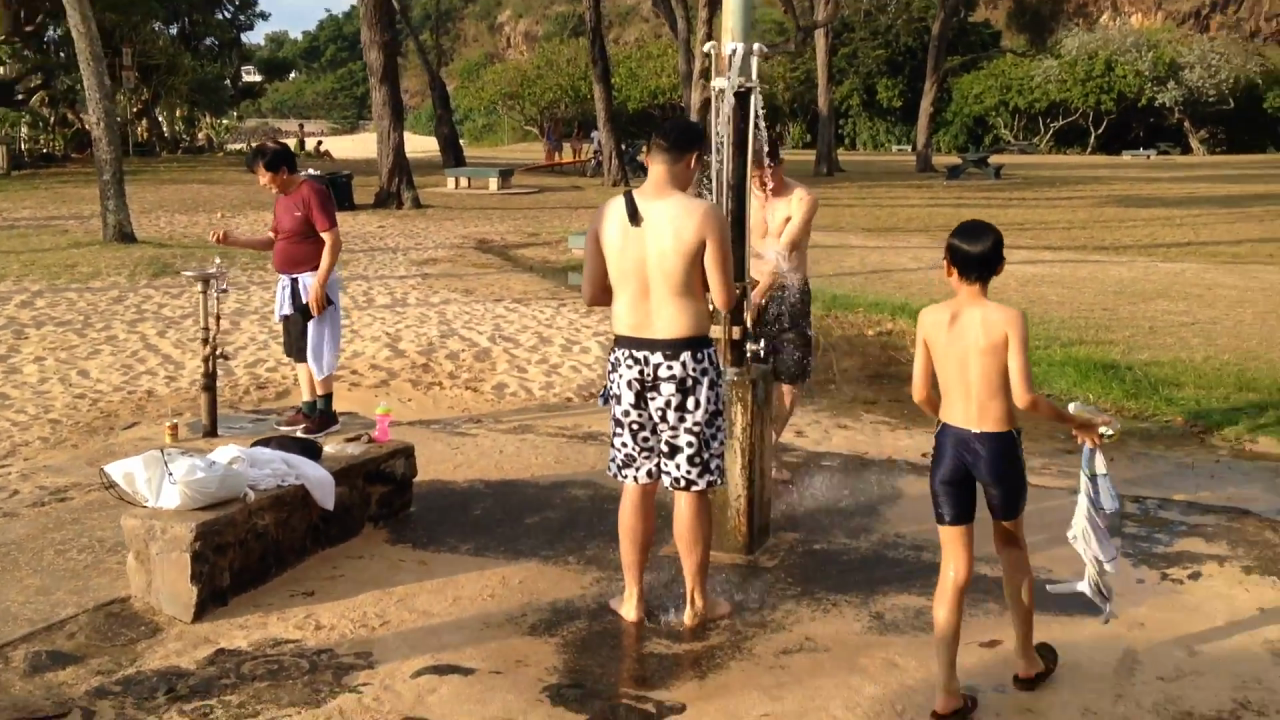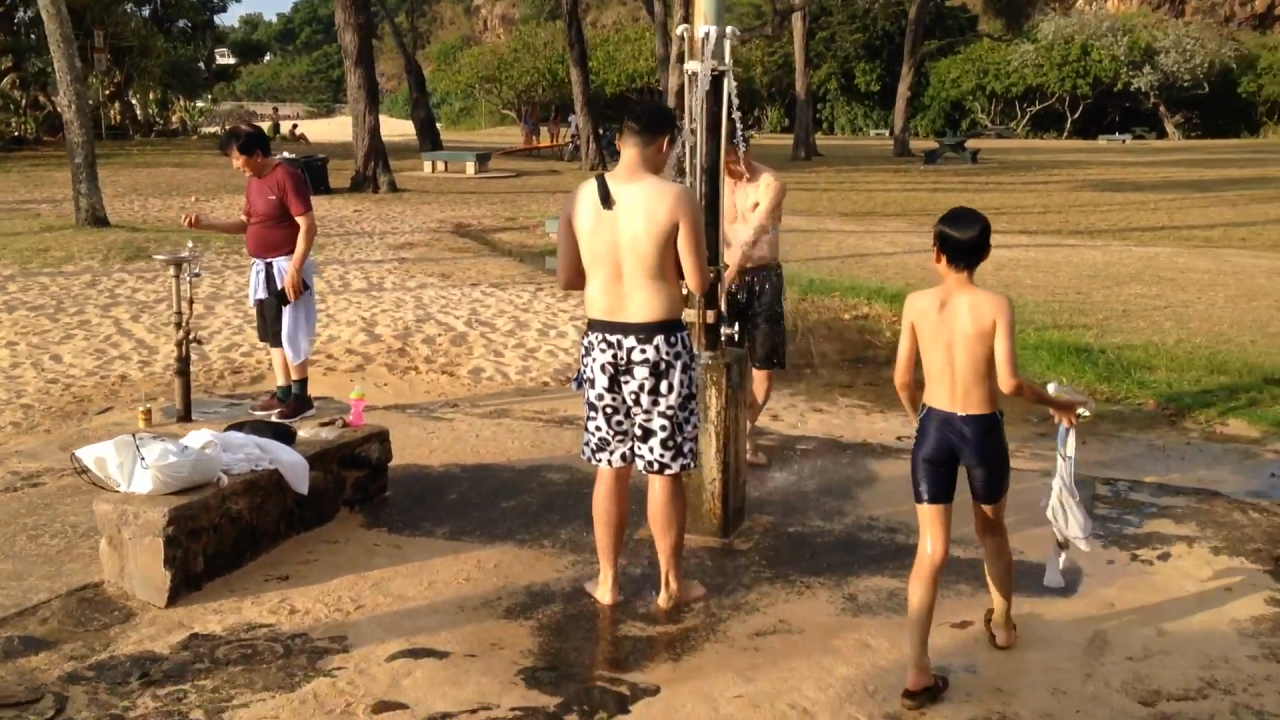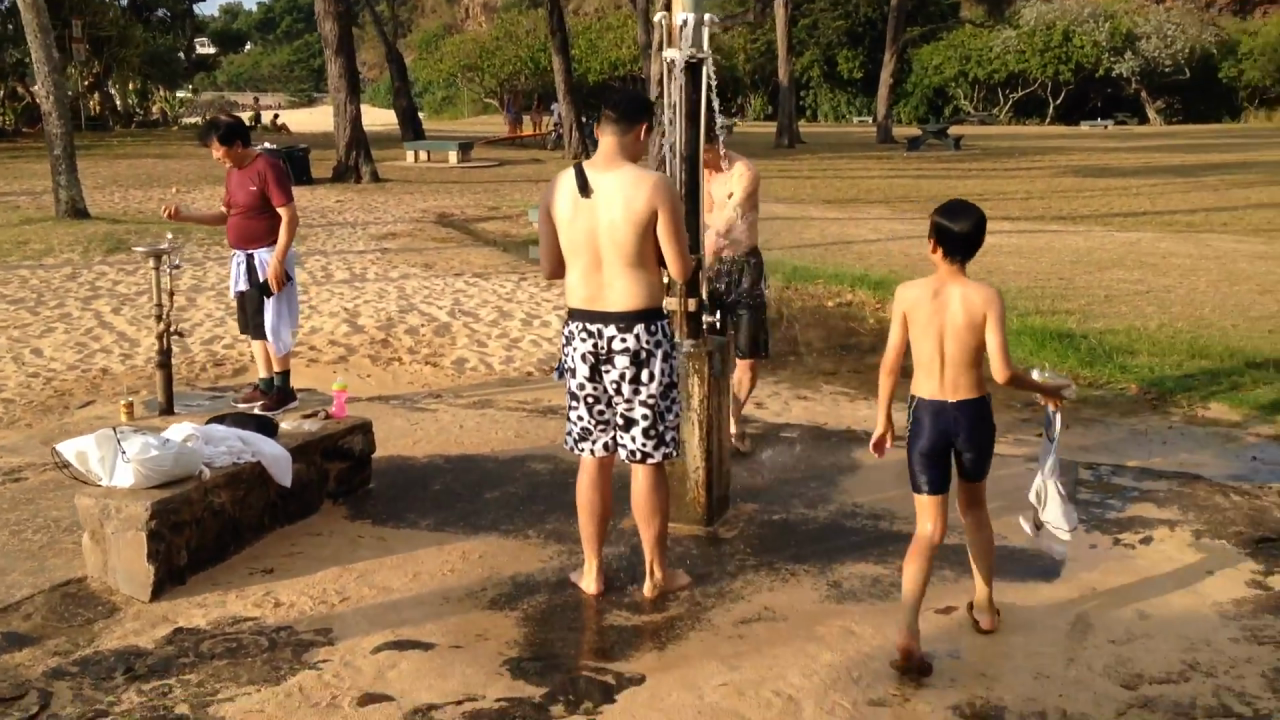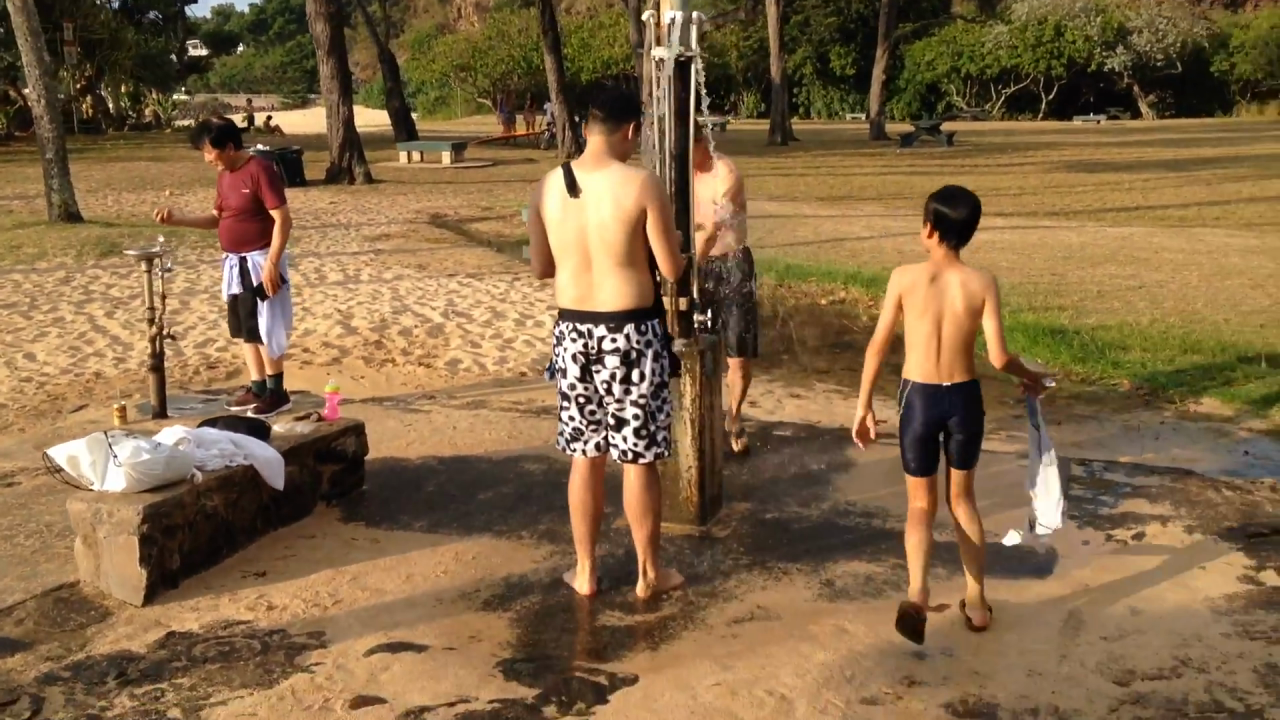
dt=0.1s
person 1, frame 1
left shoulder: (608, 213)
right shoulder: (703, 215)
left elbow: (592, 294)
right elbow: (725, 300)
left hip: (629, 358)
right hip: (686, 360)
left knee: (637, 481)
right knee: (691, 485)
left ankle: (632, 597)
right ankle: (696, 601)
person 1, frame 2
left shoulder: (580, 197)
right shoulder: (675, 198)
left elbow: (567, 279)
right elbow: (699, 284)
right wrist: (696, 261)
left hip: (602, 342)
right hip: (659, 344)
left knee: (611, 465)
right knee: (664, 469)
left ankle: (607, 580)
right ankle: (671, 583)
person 1, frame 3
left shoulder: (559, 186)
right shoulder: (654, 186)
left elbow: (551, 269)
right elbow: (681, 272)
right wrist: (681, 247)
left hip: (582, 332)
right hip: (639, 332)
left knee: (594, 455)
right knee: (647, 458)
left ankle: (593, 570)
right ankle: (657, 573)
person 1, frame 4
left shoulder: (548, 185)
right shoulder: (642, 185)
left elbow: (541, 269)
right elbow: (672, 270)
right wrist: (673, 243)
left hip: (573, 332)
right hip: (630, 332)
left knee: (585, 455)
right knee: (639, 457)
left ankle: (586, 571)
right ankle: (649, 573)
person 2, frame 1
left shoulder: (929, 318)
right shoulder: (1009, 318)
left elbow: (921, 393)
right elbow: (1024, 397)
right wrist: (1075, 421)
left hip: (950, 446)
right hip: (999, 448)
left knee: (955, 570)
right knee: (1011, 544)
right ankle: (1027, 661)
person 2, frame 2
left shoulder: (916, 303)
right shoulder: (996, 306)
left elbow: (902, 378)
right elbow: (1009, 381)
right wrist: (1055, 403)
left hip: (933, 428)
right hip: (982, 430)
left knee: (931, 550)
right knee: (991, 528)
left ankle: (918, 672)
right ankle: (1002, 623)
person 2, frame 3
left shoulder: (909, 293)
right shoulder: (988, 297)
left elbow: (890, 364)
right elbow: (1002, 372)
left wrist: (882, 418)
right wrist: (1044, 391)
left hip: (925, 417)
right hip: (974, 416)
left knee: (927, 530)
right knee: (974, 509)
left ankle: (907, 637)
right ankle: (985, 608)
person 2, frame 4
left shoulder: (905, 277)
right shoulder: (983, 283)
left elbow: (878, 346)
right elbow: (998, 357)
left wrist: (863, 405)
right wrist: (1030, 376)
left hip: (918, 399)
right hip: (964, 399)
left knee: (921, 505)
right knee: (962, 500)
left ankle: (917, 594)
right ankle: (976, 604)
person 3, frame 1
left shoulder: (803, 200)
left elbow: (783, 254)
left wrist: (756, 298)
left hip: (790, 294)
right hip: (754, 291)
left knee: (789, 381)
person 3, frame 2
left shoulder: (770, 185)
left elbow: (750, 239)
left wrist: (725, 283)
left hip: (763, 278)
right hip: (726, 277)
left knee: (764, 367)
left ankle: (746, 432)
person 3, frame 3
left shoulder: (744, 174)
left elbow: (726, 231)
left hip: (743, 268)
right hip: (708, 266)
left knee: (749, 357)
left ankle: (734, 417)
person 3, frame 4
left shoulder: (726, 175)
left elbow: (711, 233)
left hip: (733, 266)
right hip: (698, 266)
left knee: (740, 357)
left ankle: (733, 418)
person 4, frame 1
left shoulder: (313, 194)
right shoulder: (282, 199)
left elbow: (333, 242)
right elbow: (273, 239)
left wrist: (319, 284)
right wrist: (233, 241)
left hip: (310, 284)
right hip: (290, 285)
left knee: (313, 350)
right knee: (298, 351)
left ankle: (326, 414)
right ankle: (308, 409)
person 4, frame 2
left shoulder: (287, 177)
right shoulder: (255, 182)
left elbow: (308, 226)
right elbow: (245, 223)
left wrist: (295, 269)
right wrist: (205, 224)
left hip: (285, 268)
right hip: (264, 269)
left knee: (288, 335)
right knee: (272, 335)
left ankle: (301, 398)
right ankle: (282, 394)
person 4, frame 3
left shoulder: (267, 168)
right shoulder: (233, 173)
left elbow: (290, 217)
right elbow: (225, 214)
left wrist: (278, 260)
right wrist: (185, 216)
left hip: (266, 260)
right hip: (244, 261)
left knee: (269, 327)
right knee: (252, 327)
left ankle: (284, 390)
right ankle: (266, 386)
person 4, frame 4
left shoulder: (260, 171)
right shoulder: (224, 176)
left elbow: (283, 219)
right elbow: (217, 217)
left wrist: (272, 263)
right wrist: (177, 219)
left hip: (258, 263)
right hip: (236, 264)
left knee: (262, 330)
right knee: (243, 330)
left ankle: (277, 393)
right ankle: (258, 388)
